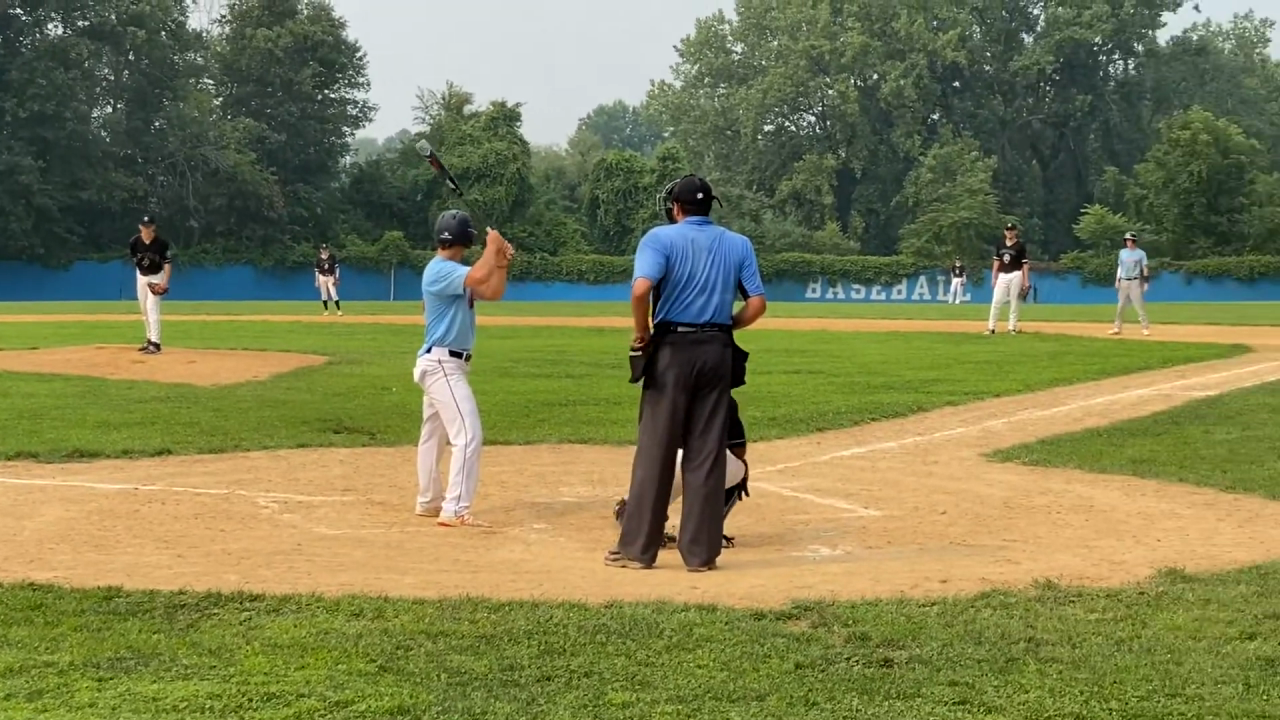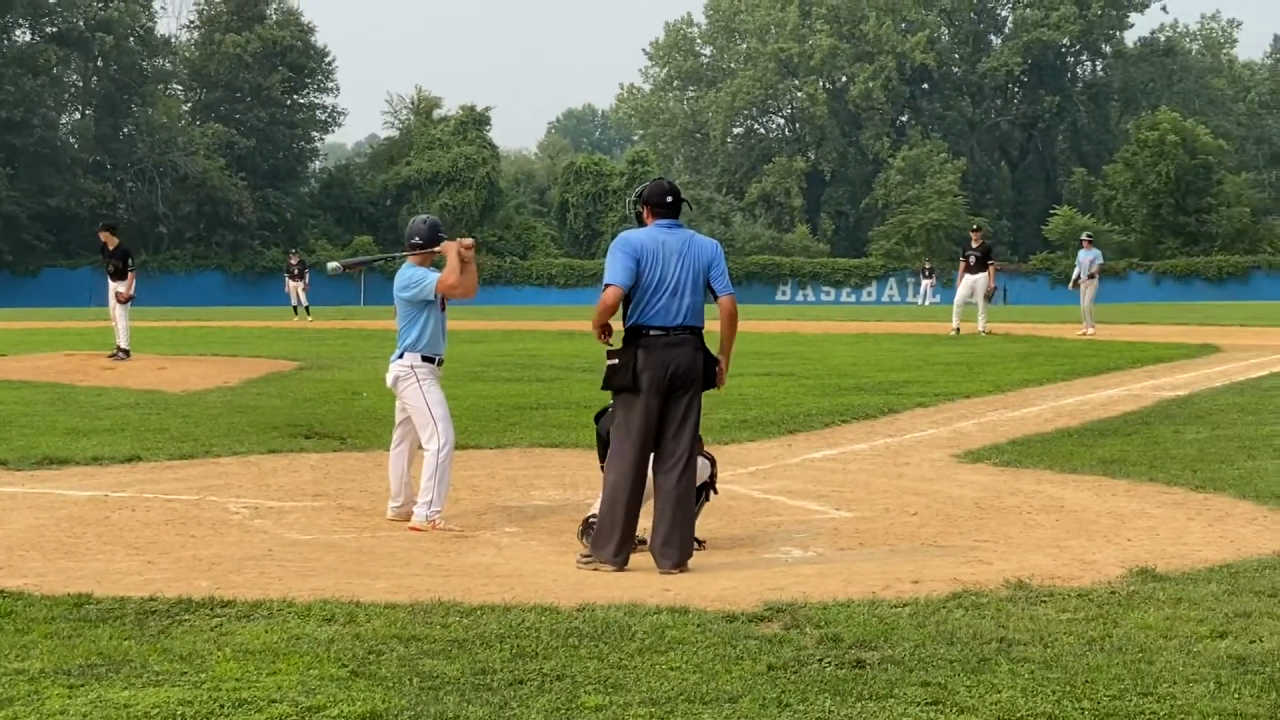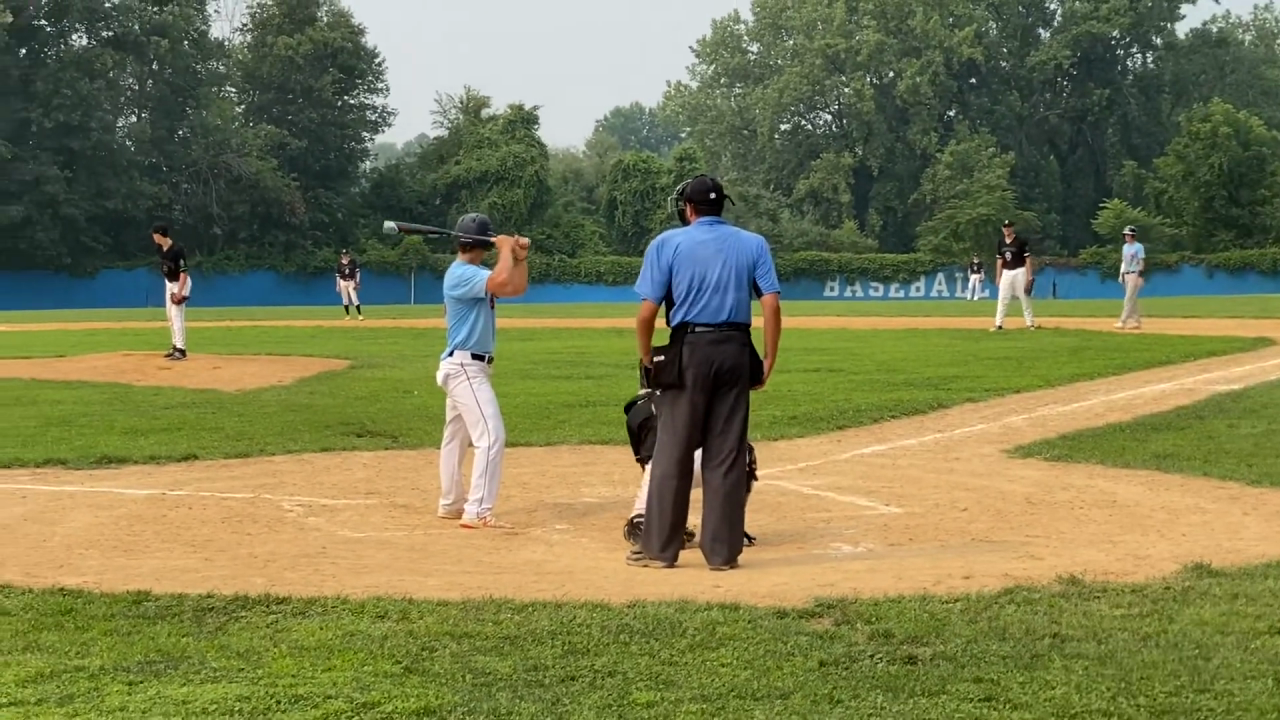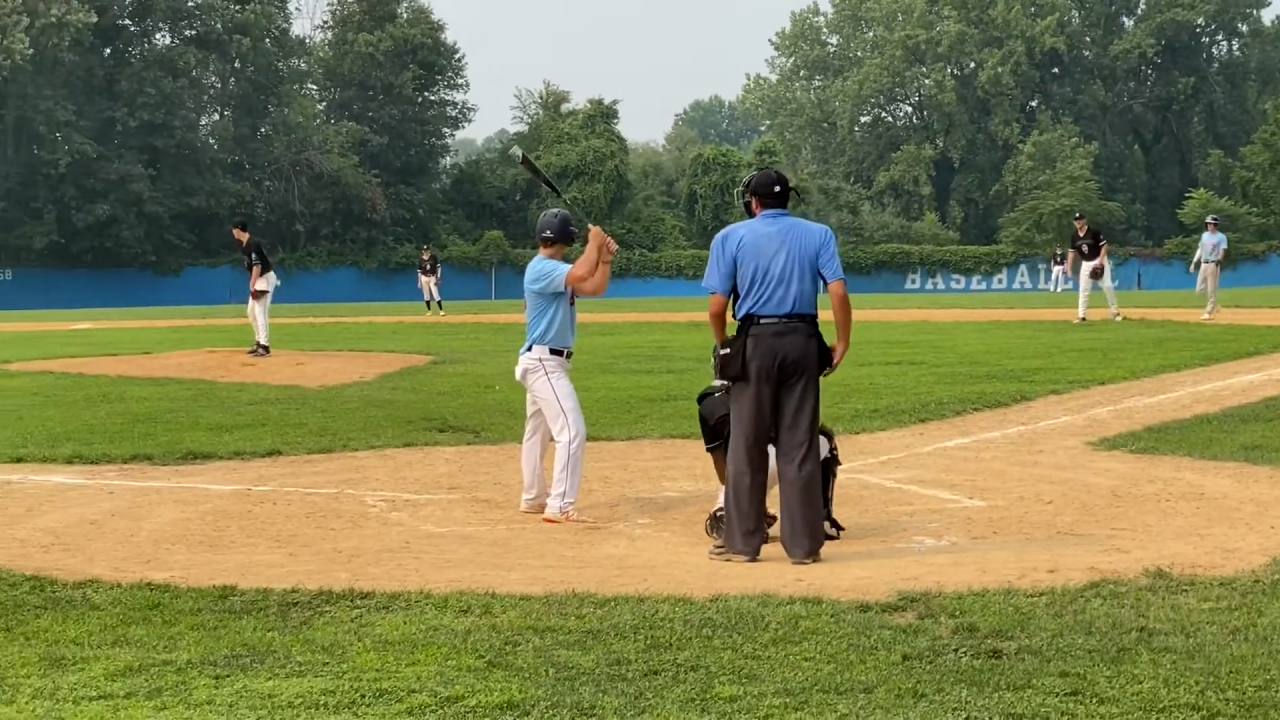
dt=0.4s
person 1, frame 1
left shoulder: (660, 237)
right shoulder: (739, 244)
left elbow: (641, 289)
right elbow: (756, 304)
left wrist: (641, 331)
left hip: (672, 349)
right hip: (717, 352)
left knee: (655, 450)
right knee: (707, 454)
left ankle: (637, 548)
right ankle: (701, 551)
person 1, frame 2
left shoulder: (630, 241)
right shoulder: (709, 247)
left elbow: (612, 298)
right elbow: (728, 306)
left wrist: (599, 326)
right wrist: (723, 357)
left hip: (644, 354)
right hip: (689, 354)
left knee: (627, 455)
right knee: (678, 458)
left ankle: (609, 552)
right ankle: (673, 554)
person 1, frame 3
left shoulder: (667, 243)
right shoulder: (754, 244)
left elbow: (647, 313)
right elbow: (771, 306)
left wrist: (647, 356)
right wrist: (768, 360)
left hip: (689, 351)
right hip: (736, 351)
left knee: (673, 453)
right knee: (727, 455)
left ankle: (660, 548)
right ankle: (723, 550)
person 1, frame 4
left shoulder: (731, 236)
right shoulder: (818, 234)
left elbow: (717, 305)
right elbow: (838, 292)
left wrist: (723, 345)
right wrist: (842, 341)
left hip: (755, 342)
right hip: (802, 342)
left knee: (747, 446)
right knee: (800, 446)
left ankle: (741, 542)
right ankle: (804, 544)
person 2, frame 1
left shoulder: (456, 271)
right shoulder: (440, 270)
left elbow: (492, 293)
right elbow: (480, 276)
left wrist: (501, 263)
right wrist: (492, 246)
left hip: (443, 363)
right hip: (442, 363)
left knee: (434, 434)
right knee: (468, 435)
left ankle: (429, 501)
right ankle: (454, 511)
person 2, frame 2
left shoulder: (426, 275)
right shoulder: (410, 276)
left elbow: (467, 290)
right elbow: (451, 283)
left wrist: (467, 258)
right wrist: (452, 254)
left hip: (415, 368)
right hip: (415, 368)
left knee: (405, 439)
right knee: (441, 439)
left ankle: (400, 506)
right ankle: (426, 515)
person 2, frame 3
left shoulder: (475, 275)
right shoulder: (460, 274)
left elbow: (515, 288)
right elbow: (501, 280)
left wrist: (519, 256)
right wrist: (505, 249)
left hip: (465, 366)
right hip: (466, 366)
left knee: (456, 436)
right knee: (491, 436)
left ankle: (451, 503)
right ankle: (477, 512)
person 2, frame 4
left shoulder: (558, 270)
right shoulder: (541, 269)
left elbow: (594, 288)
right elbow: (581, 273)
left wrist: (605, 258)
right wrist: (593, 242)
left hip: (545, 361)
right hip: (544, 361)
left knee: (538, 432)
right knee: (572, 431)
left ankle: (534, 498)
right ankle: (559, 507)
